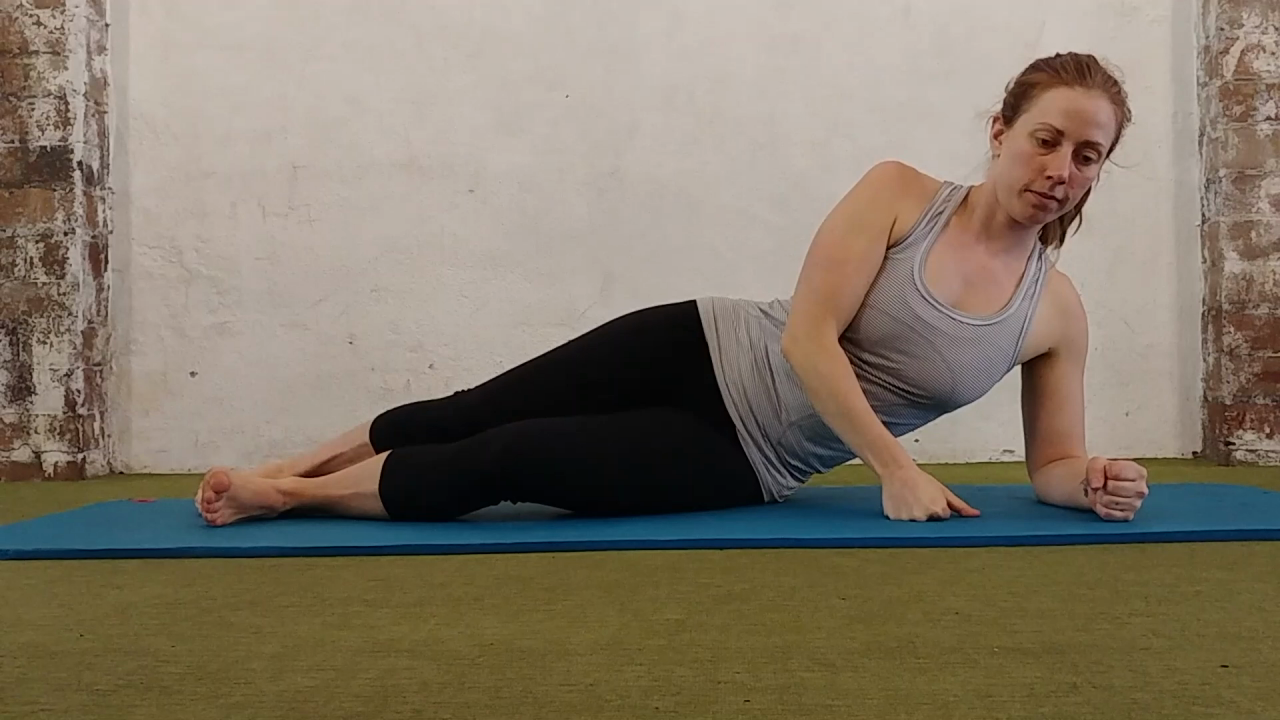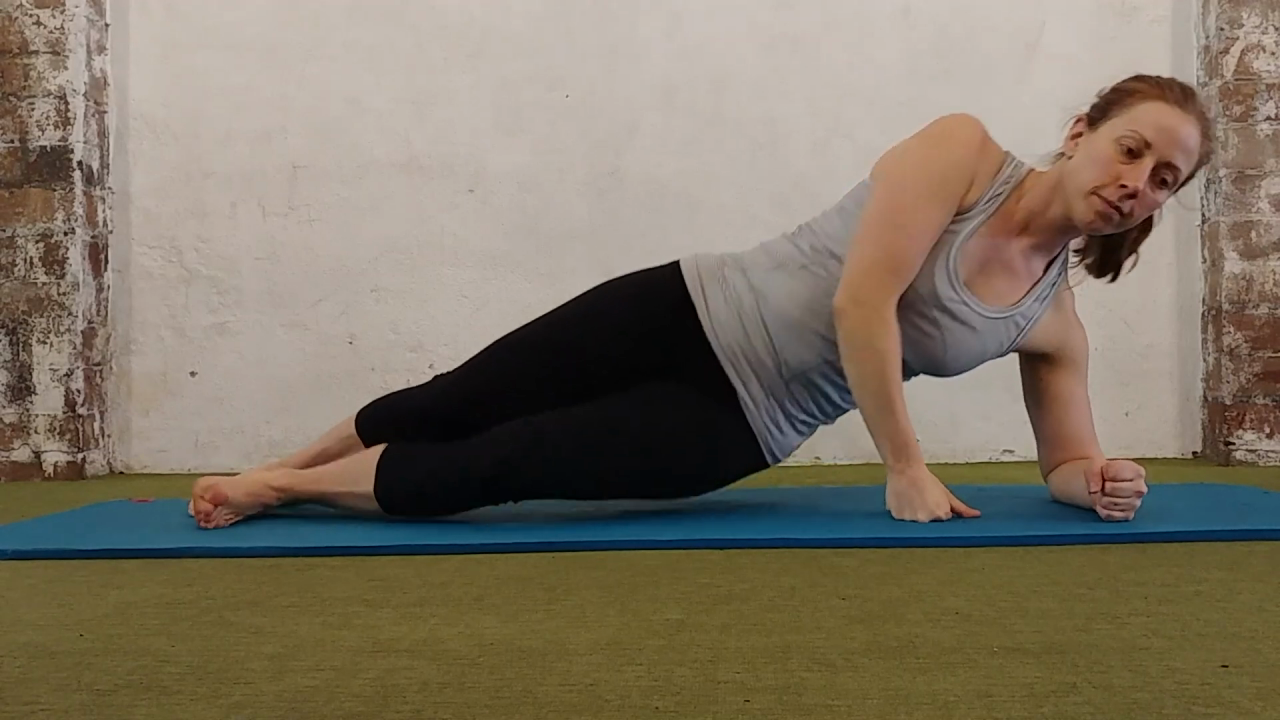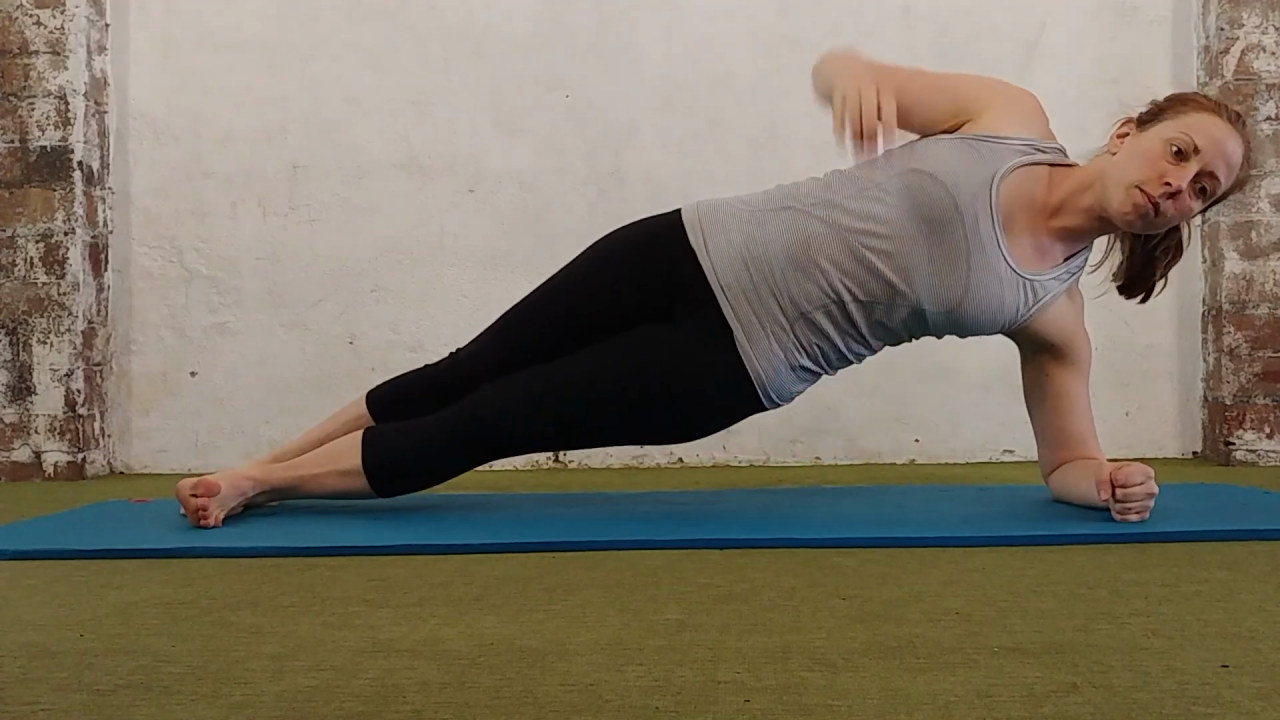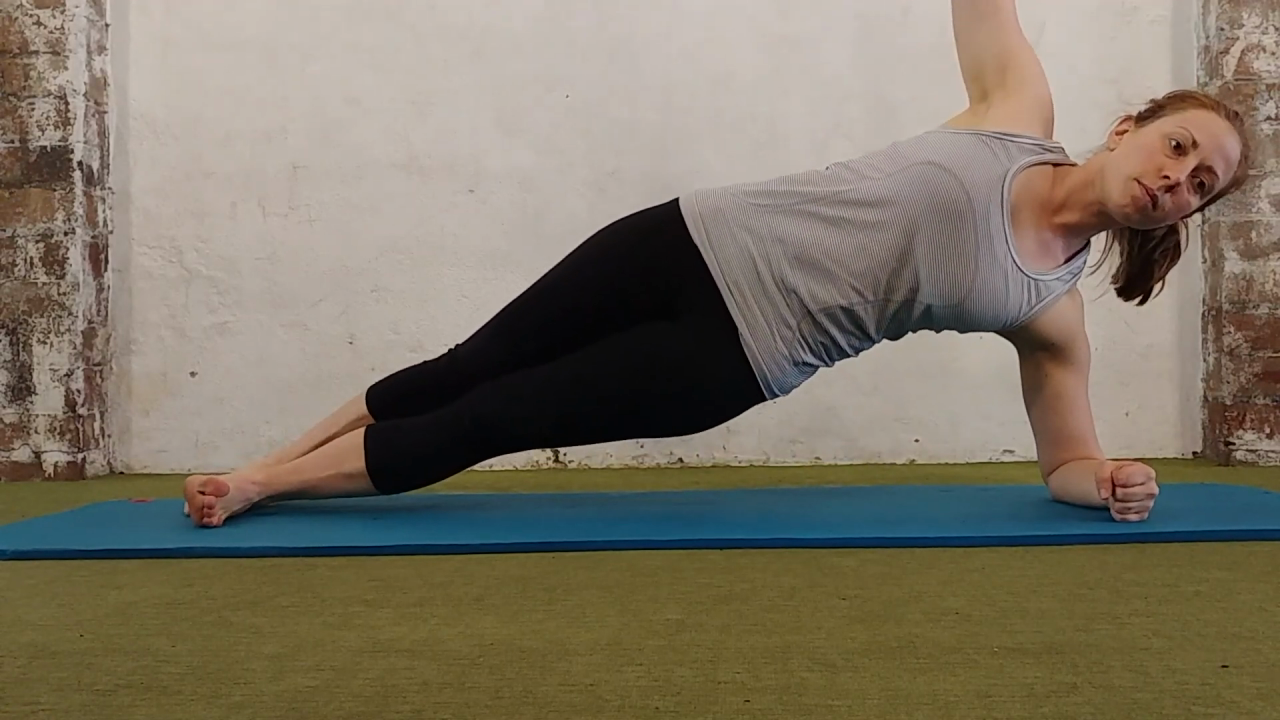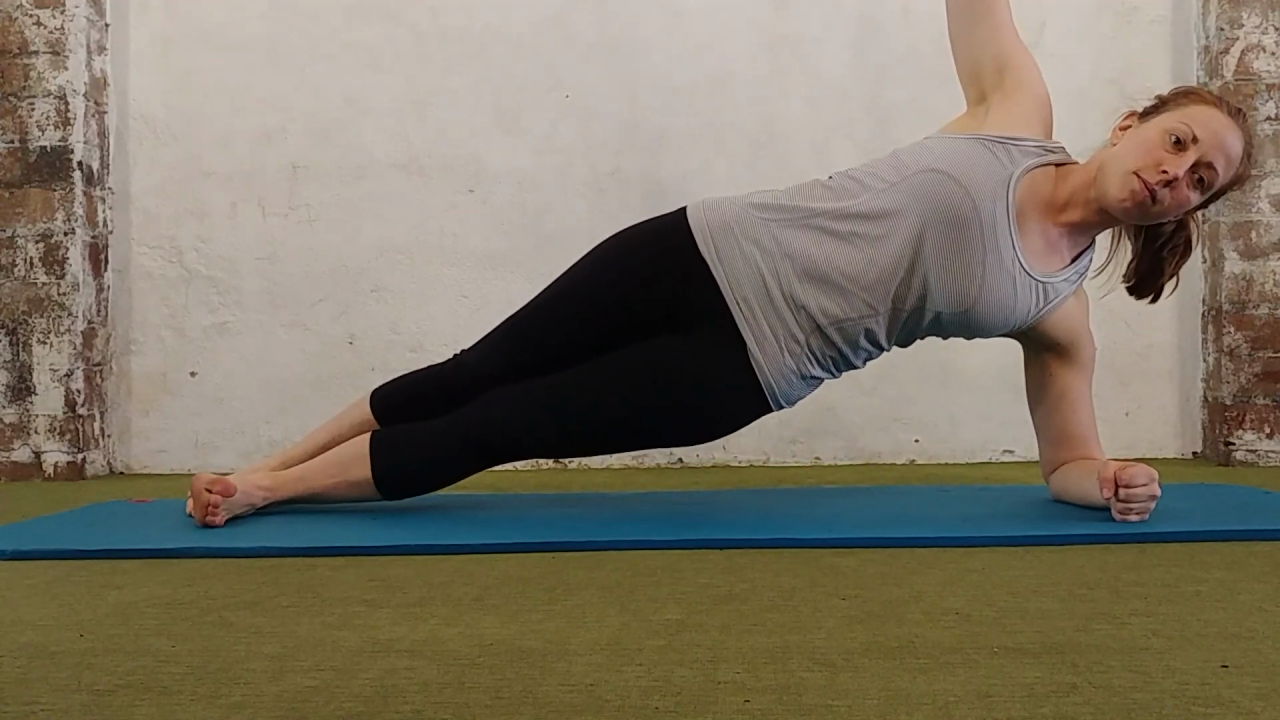
dt=1s
person 1, frame 1
left shoulder: (1057, 314)
right shoulder: (899, 191)
left elbow: (1052, 465)
right elbow: (808, 336)
left wrist: (1094, 480)
right wrist: (897, 469)
left hip: (744, 463)
right hip: (703, 350)
left knee: (501, 464)
right knee: (460, 418)
left ankle: (285, 495)
right ankle: (275, 478)
person 1, frame 2
left shoulder: (1055, 323)
right shoulder: (964, 150)
left elbow: (1065, 463)
right elbow: (860, 303)
left wrist: (1100, 483)
right wrist: (906, 470)
left hip: (739, 425)
right hip: (688, 310)
left knee: (494, 467)
right knee: (445, 406)
left ankle: (280, 490)
right ankle: (271, 476)
person 1, frame 3
left shoulder: (1057, 317)
right shoulder: (1012, 117)
left elbow: (1067, 462)
right elbow: (833, 66)
left wrist: (1110, 480)
right wrist: (858, 73)
left hip: (732, 366)
right hip: (691, 251)
left knee: (478, 429)
right knee: (457, 380)
left ankle: (258, 488)
right ankle: (253, 470)
person 1, frame 4
left shoulder: (1053, 313)
right shoulder: (1021, 110)
left elbow: (1067, 460)
left wrist: (1111, 481)
left hip: (730, 357)
right hip: (691, 240)
left knee: (476, 424)
right knee: (461, 373)
left ankle: (259, 487)
right ankle: (256, 471)
person 1, frame 5
left shoulder: (1059, 313)
right shoulder: (1018, 111)
left elbow: (1068, 461)
left wrist: (1115, 482)
left hip: (737, 370)
right hip: (701, 251)
left knee: (487, 430)
right knee: (472, 377)
left ankle: (262, 493)
right ankle: (260, 473)
